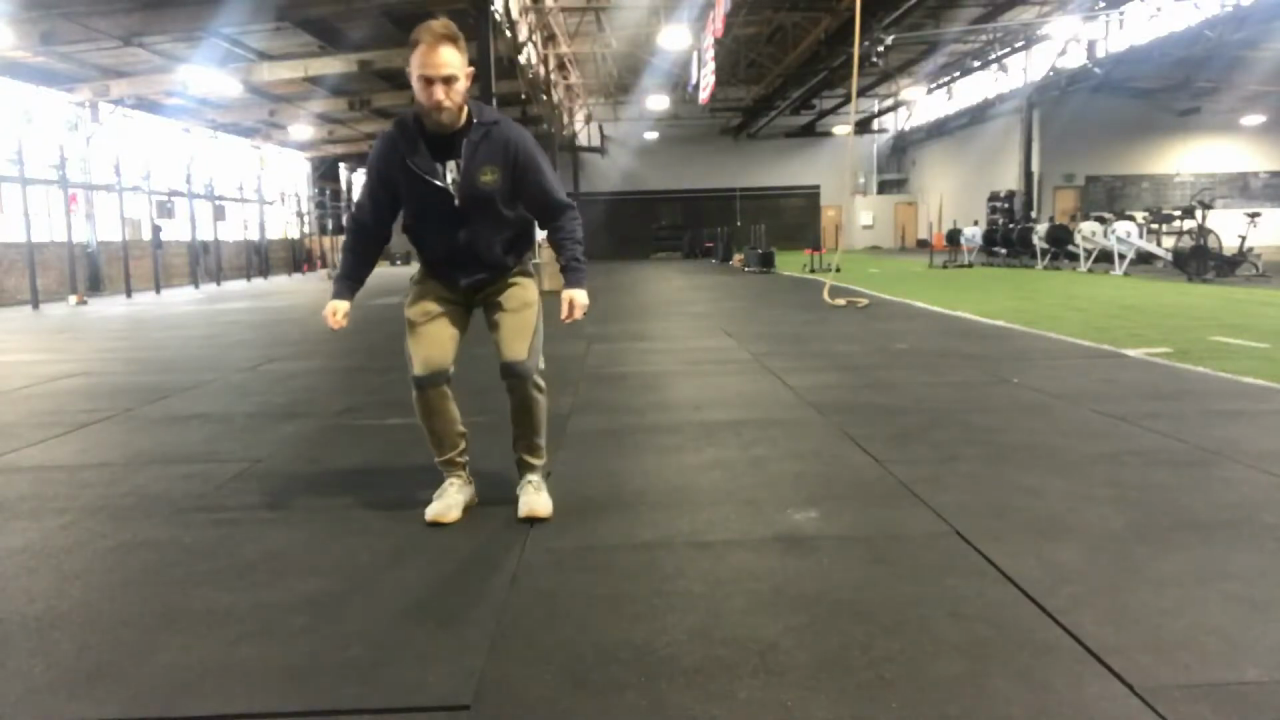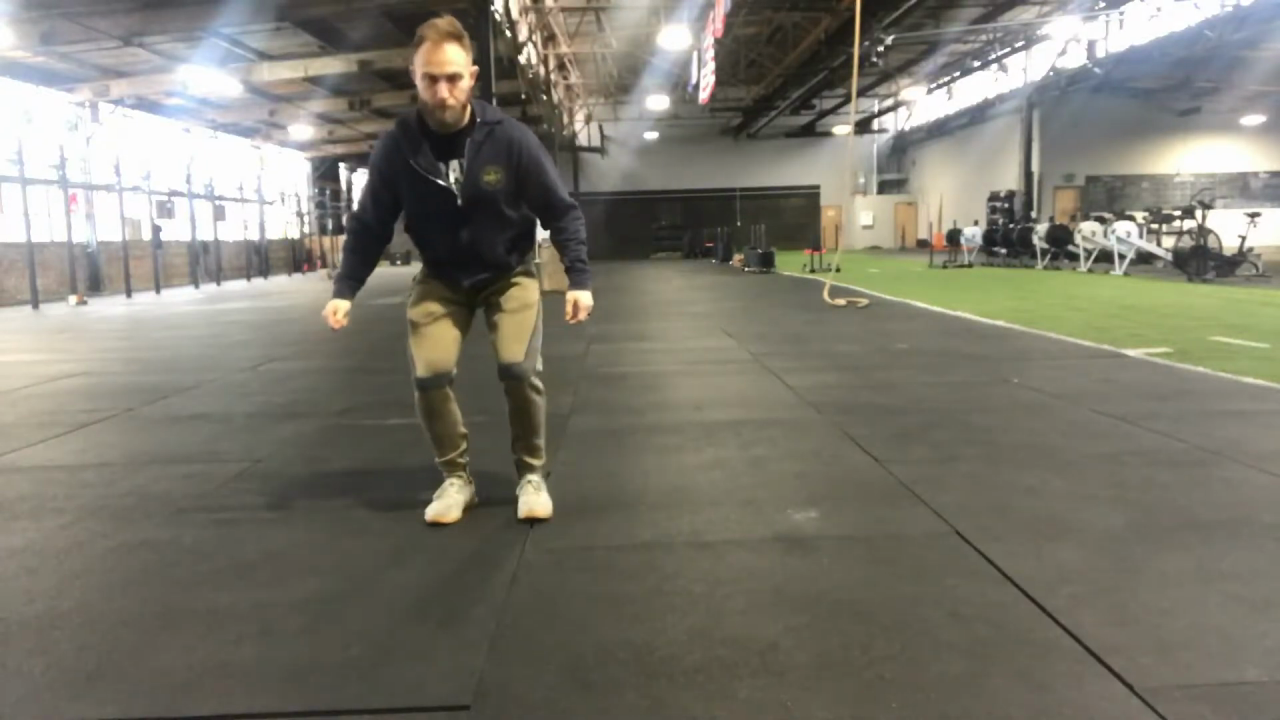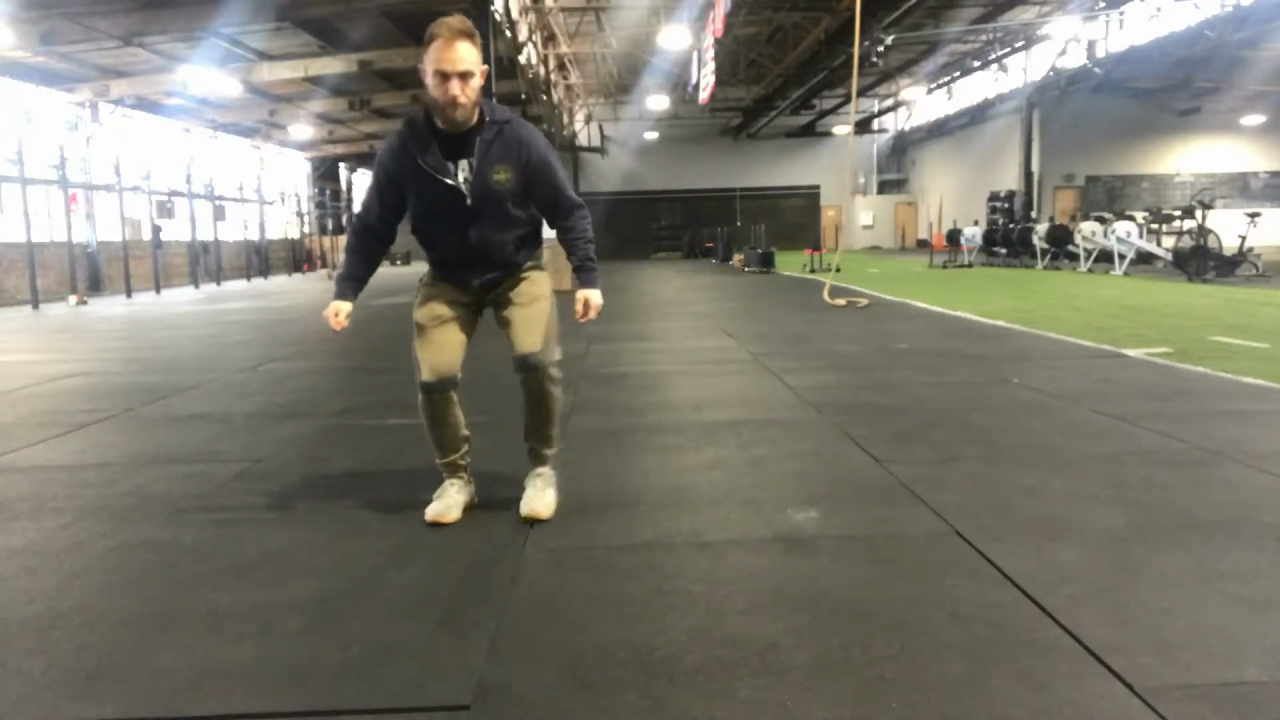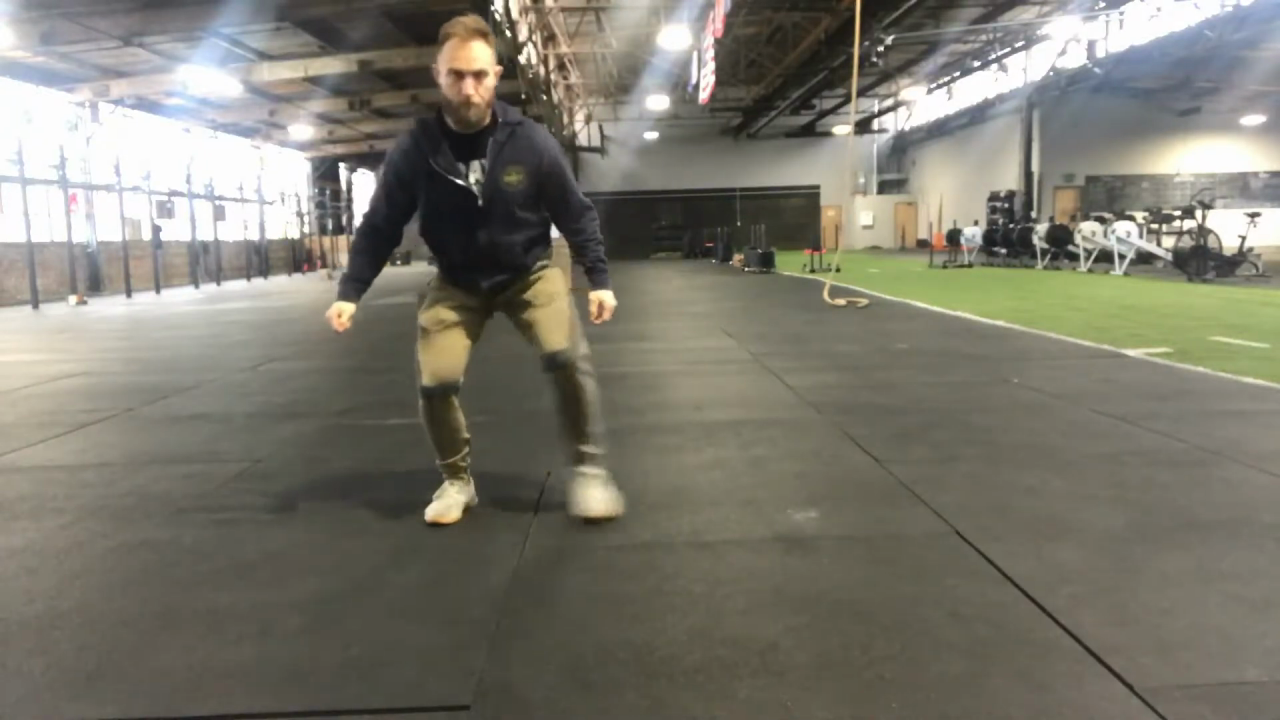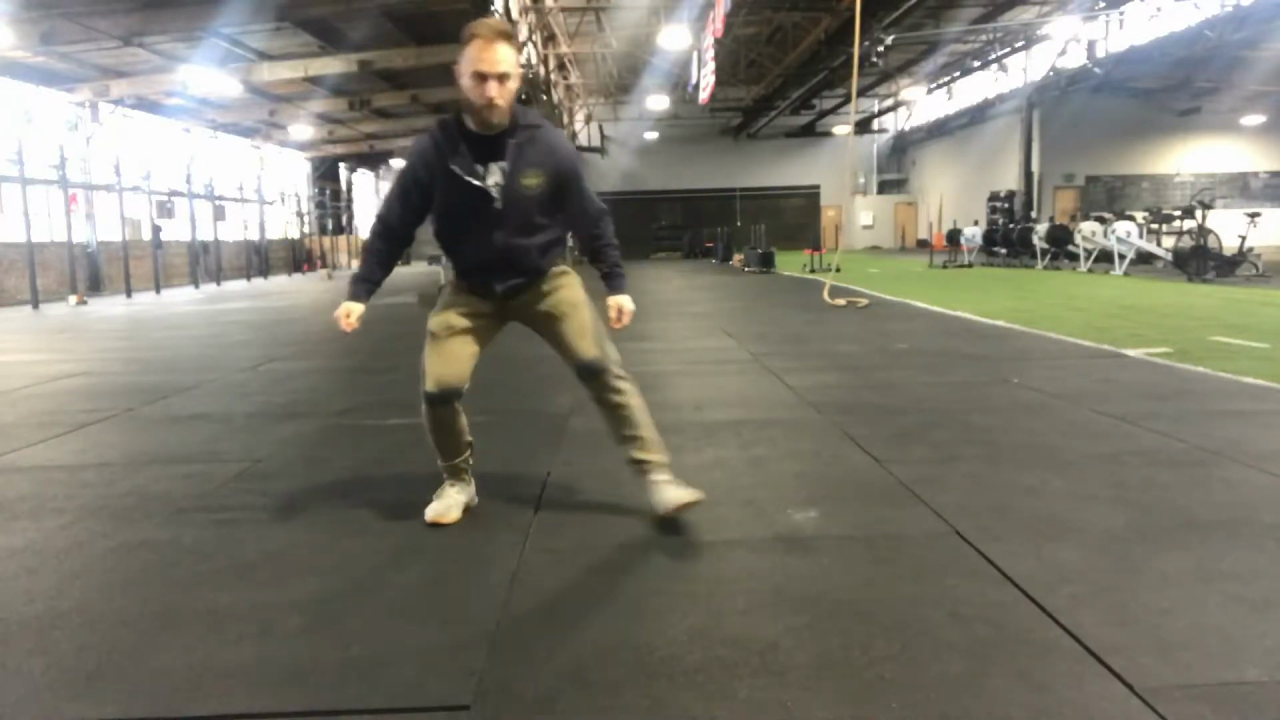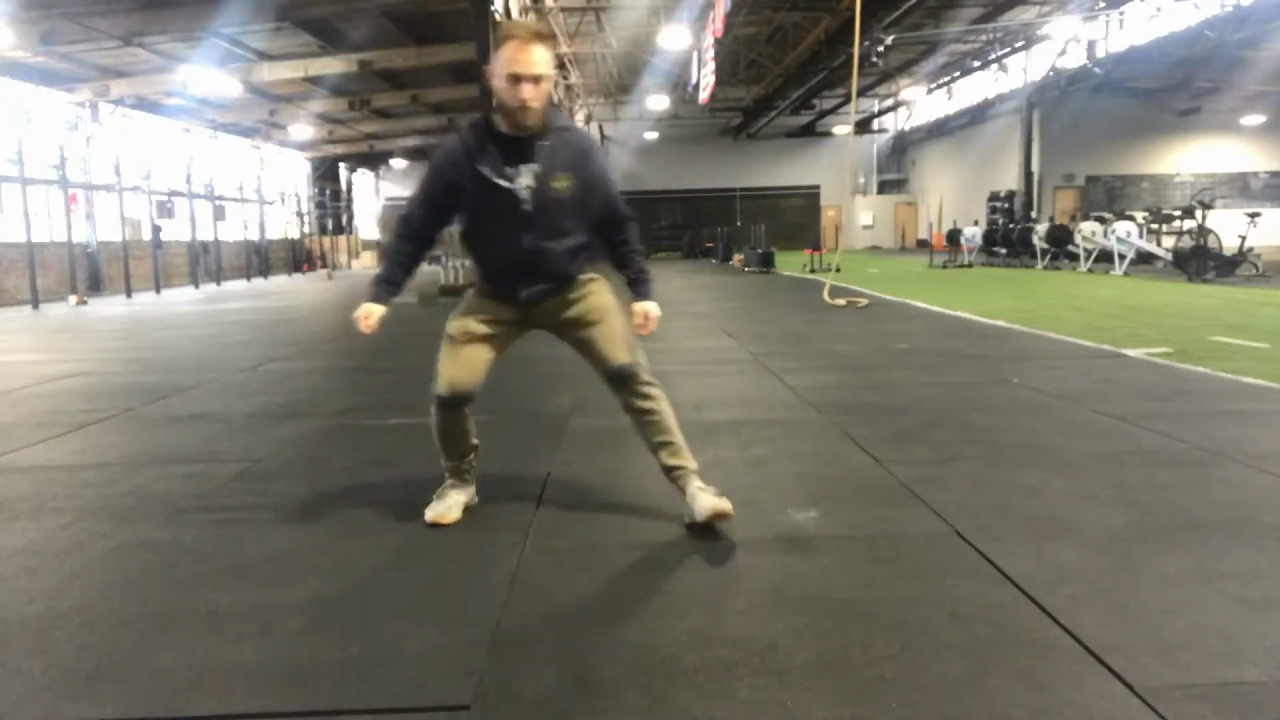
dt=0.1s
person 1, frame 1
left shoulder: (507, 139)
right shoulder: (394, 148)
left elbow: (558, 211)
right elbow: (368, 225)
left wrist: (574, 278)
right wrist: (343, 291)
left hip: (508, 273)
right hip: (438, 279)
left knee: (522, 368)
right knee: (428, 373)
left ankle: (532, 475)
right ankle: (456, 478)
person 1, frame 2
left shoulder: (511, 139)
right shoulder: (397, 148)
left elbow: (561, 211)
right elbow: (369, 225)
left wrist: (579, 278)
right wrist: (344, 290)
left hip: (510, 273)
right hip: (441, 280)
left knee: (519, 370)
right knee: (430, 375)
left ankle: (531, 474)
right ankle: (455, 479)
person 1, frame 3
left shoulder: (519, 139)
right shoulder: (405, 148)
left elbow: (567, 211)
right elbow: (373, 225)
left wrist: (587, 277)
right wrist: (346, 291)
left hip: (518, 271)
right hip: (448, 280)
left knee: (538, 360)
right knee: (435, 377)
left ankle: (541, 469)
right ankle: (457, 479)
person 1, frame 4
left shoulder: (530, 141)
right shoulder: (416, 149)
left elbow: (576, 213)
right elbow: (380, 226)
left wrist: (599, 279)
right wrist: (350, 292)
left hip: (529, 274)
right hip: (457, 284)
left knee: (567, 358)
right knee: (436, 382)
left ankle: (587, 468)
right ankle: (456, 480)
person 1, frame 5
left shoulder: (546, 145)
right shoulder: (434, 151)
left elbow: (591, 218)
right elbow: (393, 226)
left wrist: (616, 285)
right wrist: (359, 292)
left hip: (546, 280)
right hip: (472, 289)
left knee: (602, 368)
right knee: (440, 385)
left ankle: (657, 476)
right ankle: (458, 481)
person 1, frame 6
left shoulder: (577, 148)
right shoulder: (463, 152)
left elbow: (618, 224)
right elbow: (417, 227)
left wrist: (641, 290)
right wrist: (381, 293)
left hip: (573, 287)
right hip: (496, 295)
left knee: (631, 374)
right knee: (451, 390)
left ankle: (688, 482)
right ankle: (459, 482)
